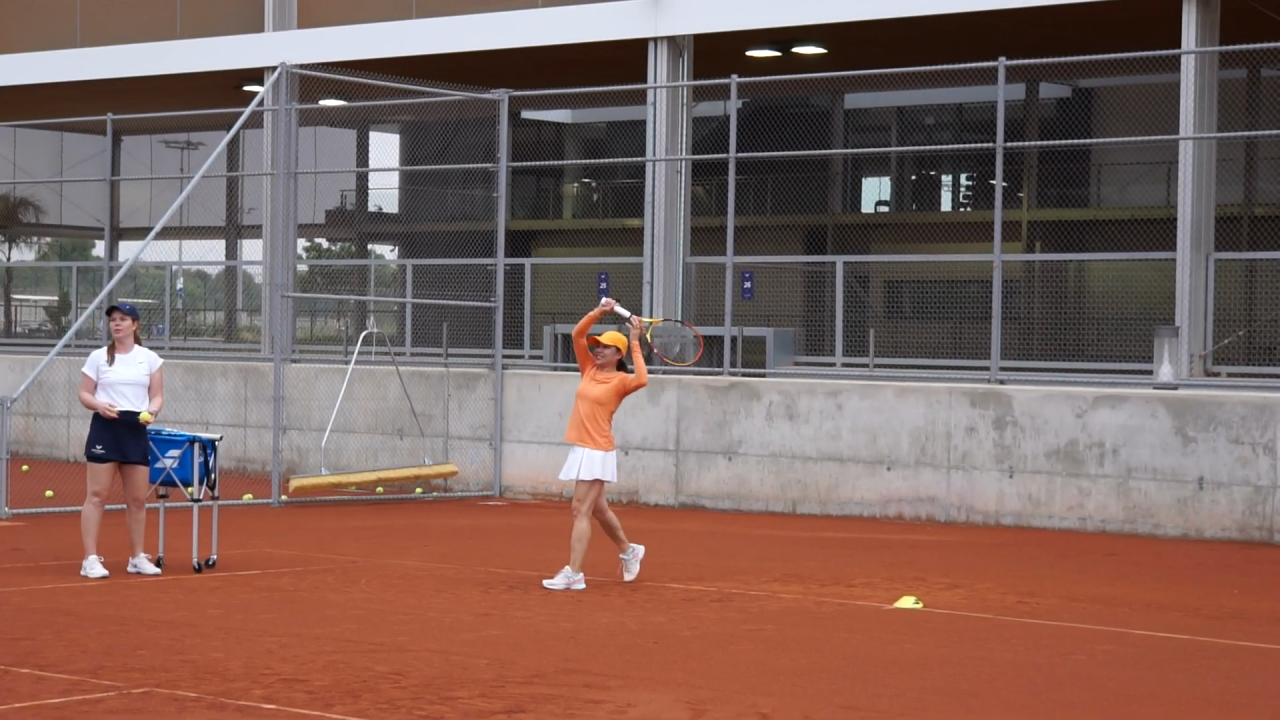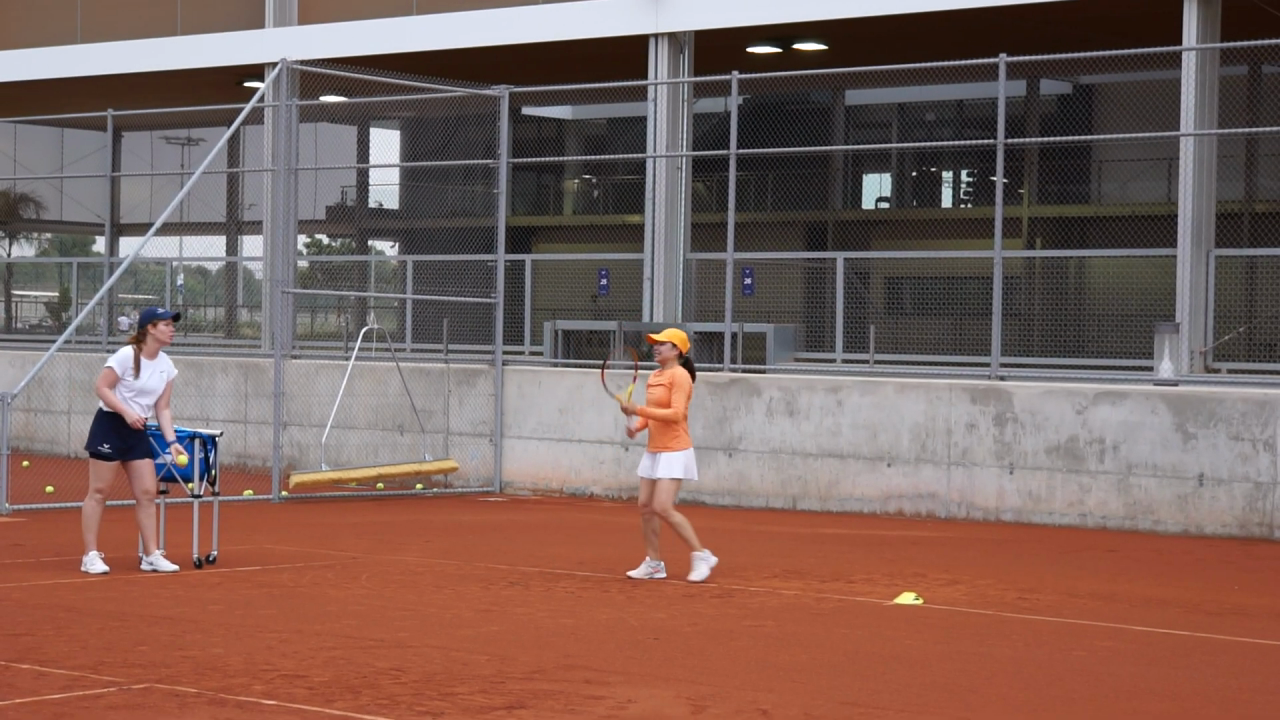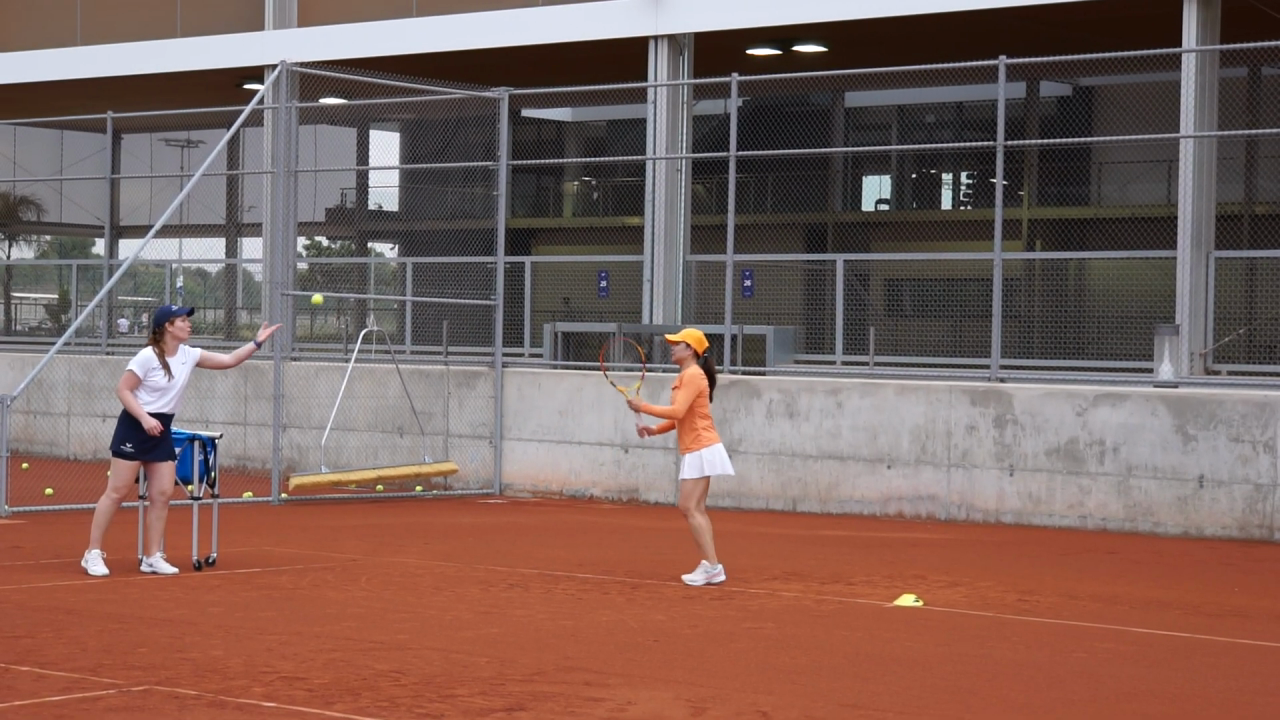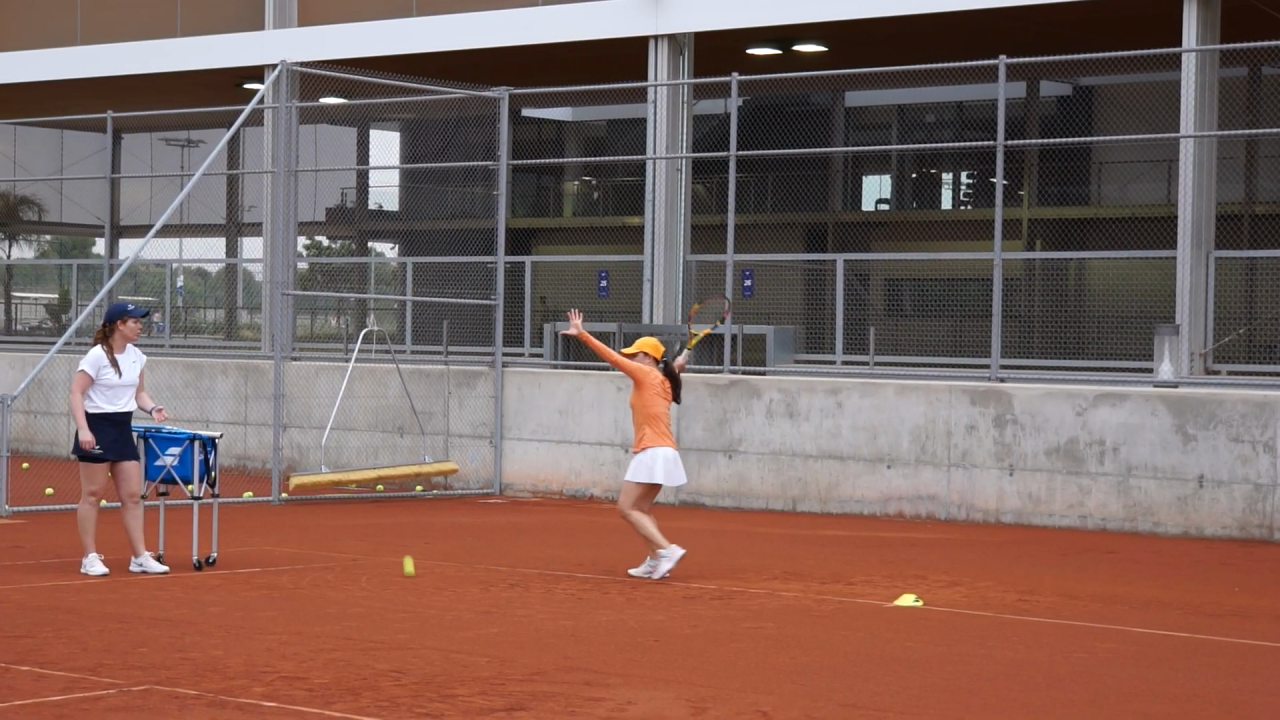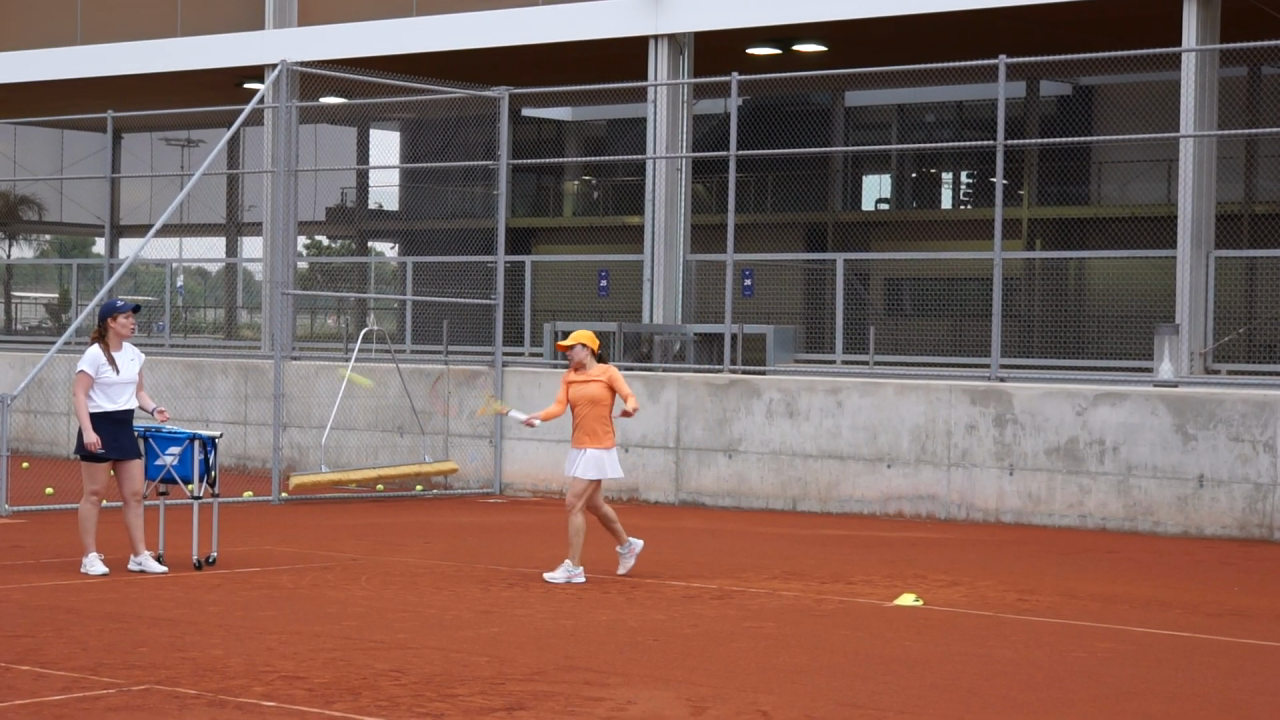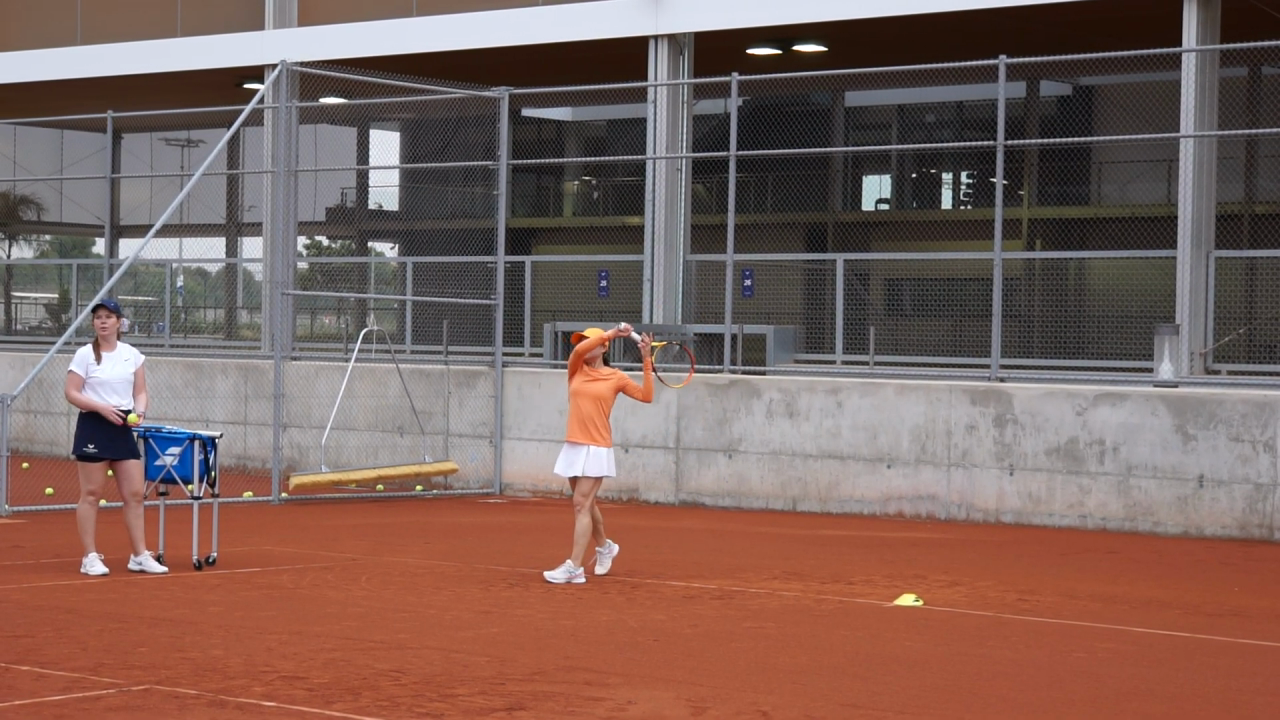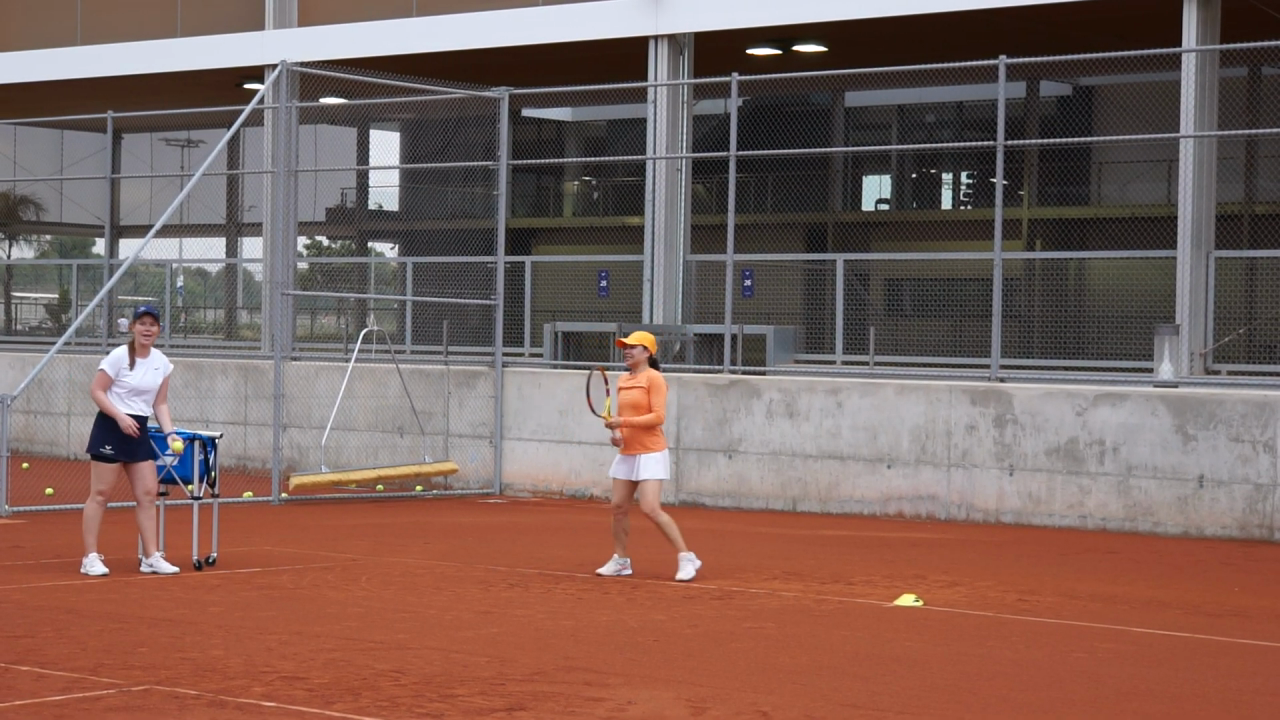
dt=0.7s
person 1, frame 1
left shoulder: (150, 358)
right shoulder: (98, 357)
left elbow: (156, 396)
right elbow: (84, 393)
left wrist: (152, 412)
right wrist: (99, 405)
left hip: (136, 431)
right hip: (105, 429)
left knee: (138, 499)
right knee: (97, 495)
left ankle: (137, 558)
right ankle: (90, 559)
person 1, frame 2
left shoulder: (167, 365)
right shoulder: (126, 355)
left elbow: (162, 408)
right elbow: (102, 388)
left wrist: (172, 441)
right wrist: (126, 412)
left hip: (138, 433)
right hip: (110, 427)
left knee: (147, 493)
right knee: (99, 492)
left ankle: (151, 555)
right ankle: (91, 555)
person 1, frame 3
left shoulder: (189, 354)
right shoulder: (147, 356)
left elbow: (228, 360)
right elbow: (123, 390)
left wrist: (256, 343)
right wrist: (144, 418)
left hip: (162, 431)
right hip: (135, 427)
left knee: (162, 495)
right knee: (116, 492)
left ankle: (152, 557)
right ankle: (93, 554)
person 1, frame 4
left shoulder: (137, 356)
right shoulder: (97, 355)
right elbow: (76, 393)
left wrist: (153, 409)
right wrist: (82, 429)
left hip: (122, 430)
right hip: (97, 430)
left knee: (133, 495)
right knee: (93, 495)
left ankle: (140, 557)
right ankle: (90, 557)
person 1, frame 5
left shoulder: (134, 354)
right shoulder: (94, 354)
right elbow: (79, 395)
left wrist: (153, 408)
right wrist: (87, 430)
left hip: (125, 429)
right hip: (99, 428)
left knee: (135, 494)
right knee: (94, 494)
left ankle: (140, 556)
right ankle: (90, 557)
person 1, frame 6
left shoulder: (133, 355)
right shoulder: (84, 354)
left elbow: (140, 392)
right elbow: (71, 393)
left wrist: (139, 412)
right wrist: (101, 407)
left hip: (123, 429)
right hip: (93, 428)
left knee: (135, 494)
right knee: (91, 494)
left ankle: (140, 556)
right ankle: (90, 557)
person 1, frame 7
left shoulder: (163, 362)
right shoulder: (118, 356)
right elbow: (96, 391)
left wrist: (170, 432)
right wrist: (120, 417)
left hip: (139, 433)
right hip: (111, 429)
left knee: (148, 494)
right knee: (100, 494)
left ankle: (151, 557)
right ankle: (91, 557)
person 2, frame 1
left shoulder: (621, 381)
right shoulder: (589, 370)
left elbow: (642, 379)
right elbow: (577, 335)
left wrist: (635, 341)
right wrist: (598, 312)
left hip: (597, 452)
right hip: (582, 450)
left knee: (580, 511)
right knee: (598, 508)
left ankle: (573, 574)
right ankle: (629, 551)
person 2, frame 2
left shoulder: (680, 376)
right shoulder: (654, 376)
left elbow: (675, 414)
left wrist: (639, 409)
right wrist: (636, 426)
left hip: (675, 452)
right hip: (654, 452)
left knee: (663, 508)
right knee: (645, 506)
left ankle: (702, 555)
right ankle: (654, 563)
person 2, frame 3
left shoulder: (693, 374)
right shoulder: (685, 376)
left elbow: (677, 412)
left wrist: (643, 406)
right wrist: (654, 429)
left hip: (703, 449)
right hip: (694, 451)
left knee: (691, 509)
right knee: (690, 509)
left ankle: (712, 567)
right ankle: (709, 564)
person 2, frame 4
left shoulder: (646, 375)
right shoulder: (663, 382)
left elbow: (612, 357)
right elbow: (671, 383)
left wrist: (582, 334)
right wrist: (676, 367)
left hip: (652, 453)
right hip: (663, 453)
left knee: (626, 508)
right knee: (640, 508)
left ankle: (667, 549)
right ankle: (655, 561)
person 2, frame 5
left shoulder: (608, 373)
right shoulder: (568, 378)
left elbow: (629, 396)
right elbow: (559, 408)
left wrist: (629, 408)
right wrist: (537, 417)
left hip: (599, 450)
right hip: (580, 449)
left knee: (573, 503)
right knee: (593, 503)
left ankle: (572, 567)
right ankle: (628, 544)
person 2, frame 6
left shoulder: (616, 377)
right shoulder: (575, 369)
left elbow: (647, 396)
right elbow: (578, 350)
left wrist: (647, 360)
right wrist: (612, 333)
left hip: (596, 448)
right hip: (573, 446)
left knee: (581, 505)
right knee: (585, 504)
left ankle: (574, 567)
right ankle: (605, 546)
person 2, frame 7
left shoulder: (654, 378)
right shoulder: (623, 380)
left elbow: (657, 417)
left wrist: (623, 422)
right wrist: (617, 431)
left hip: (652, 454)
right hip: (628, 454)
left knee: (650, 509)
right knee: (618, 507)
left ankle: (687, 557)
right ankle: (620, 560)
